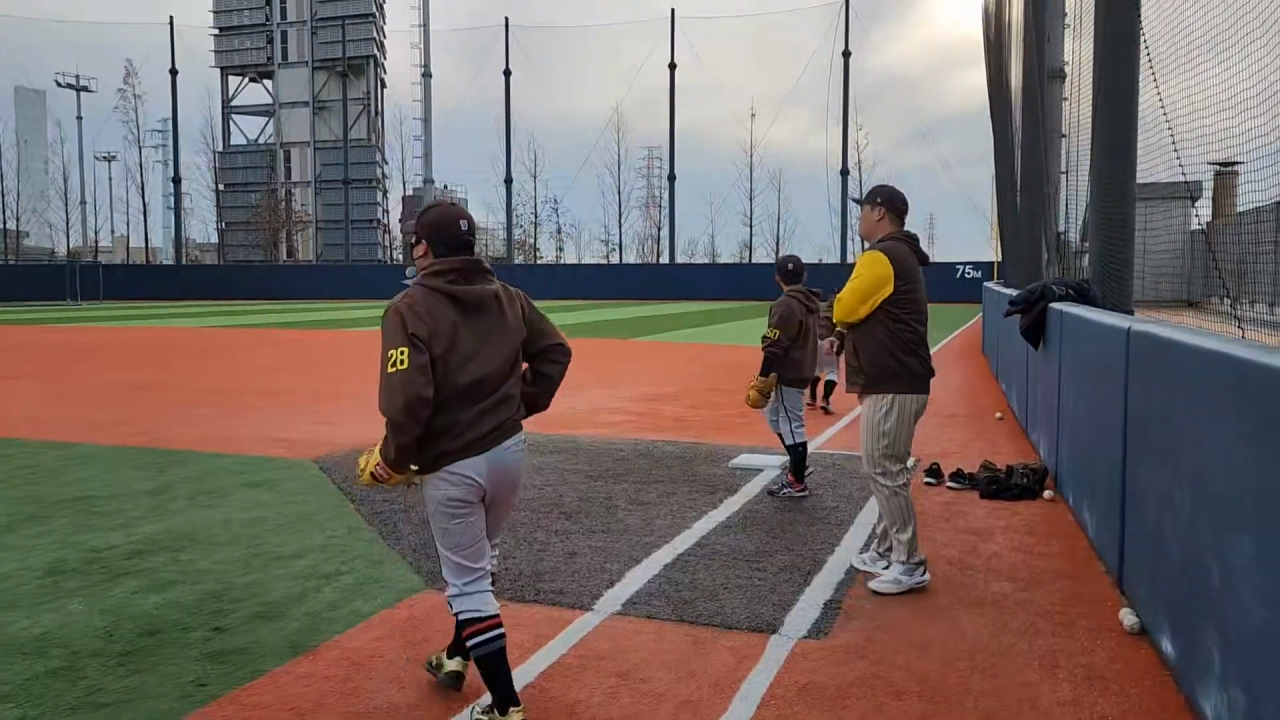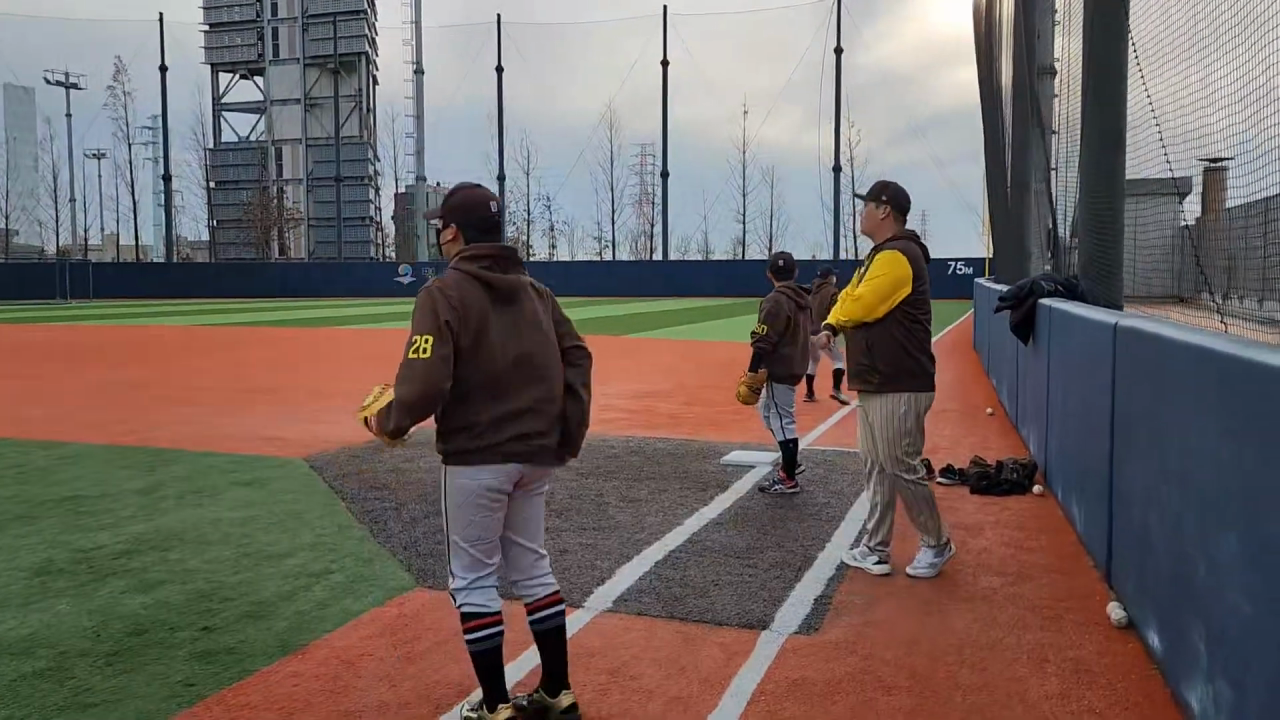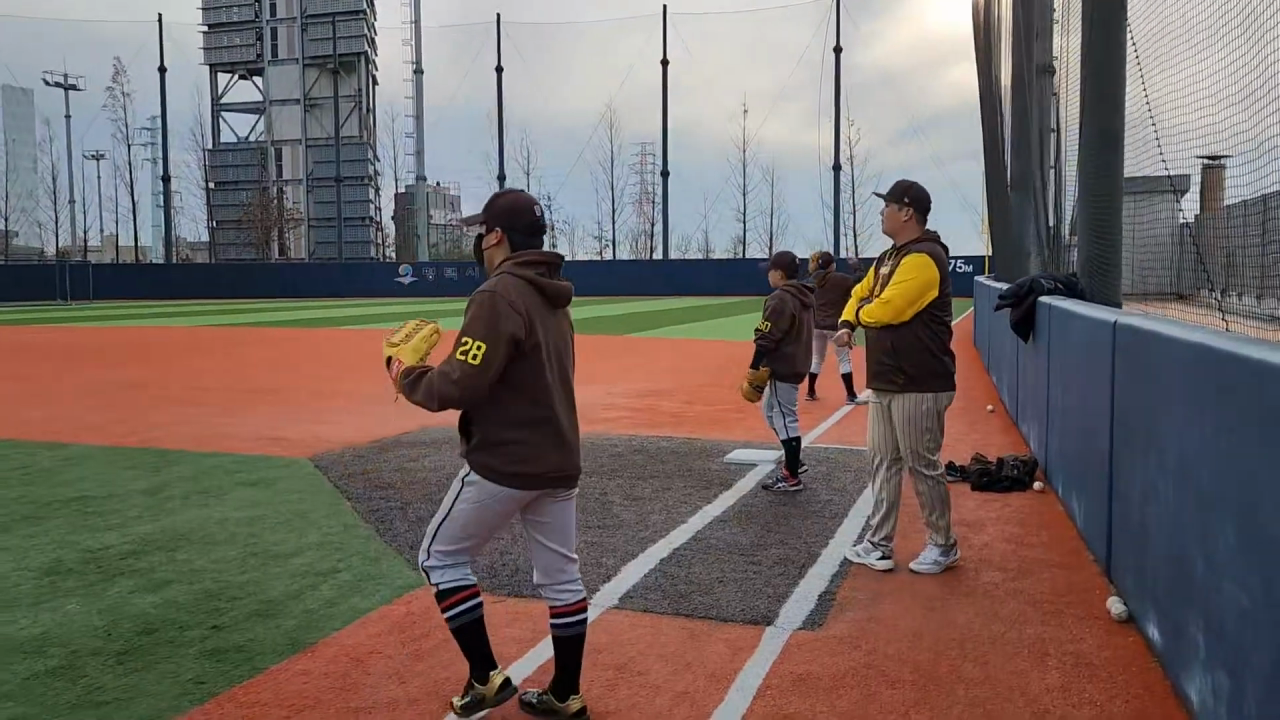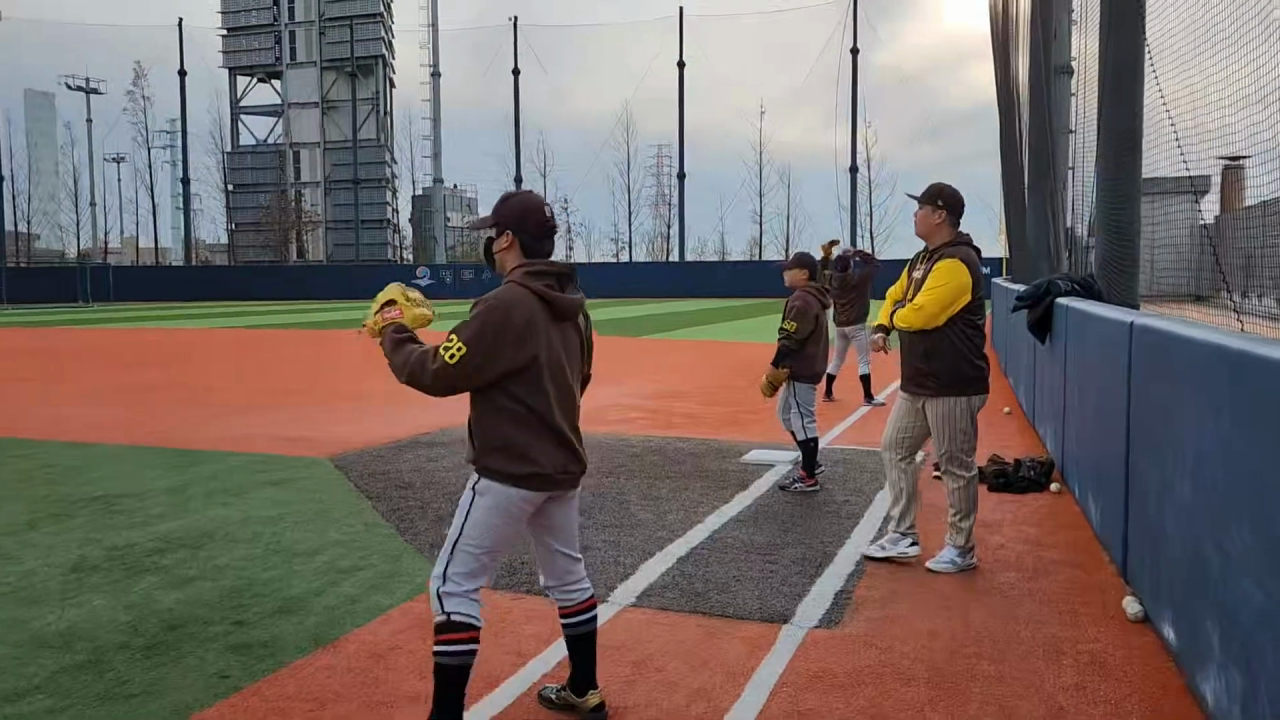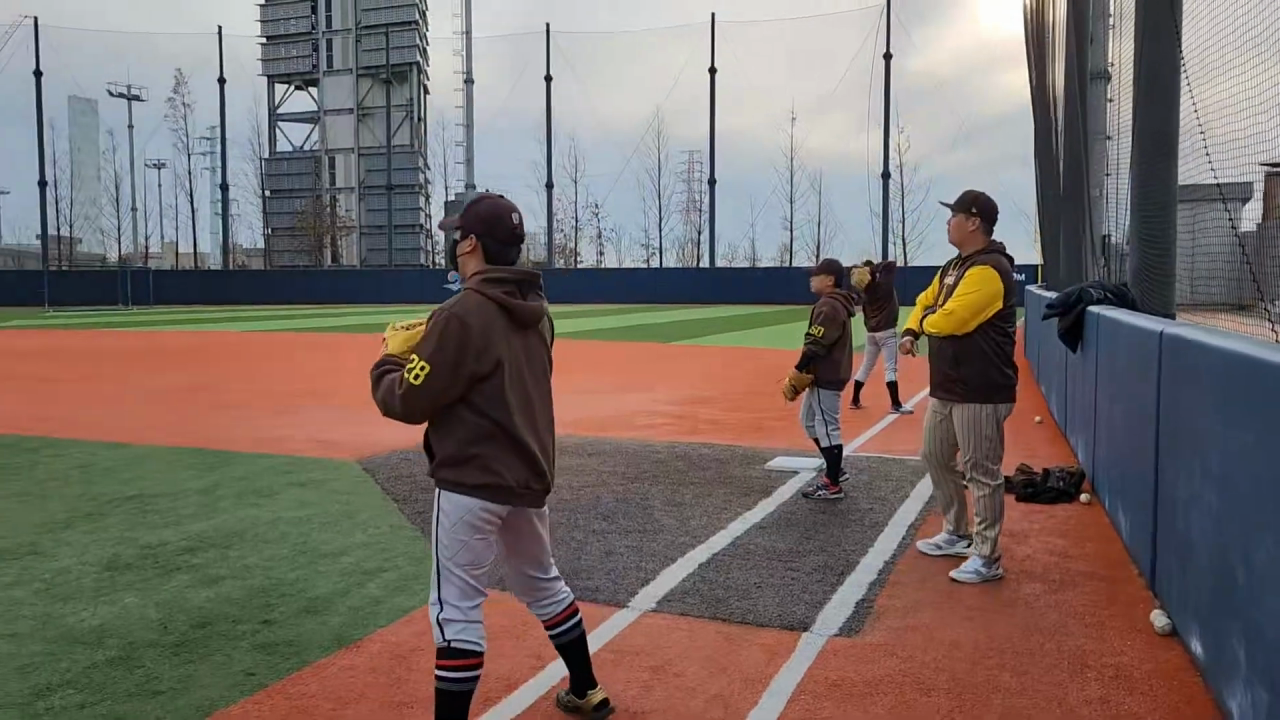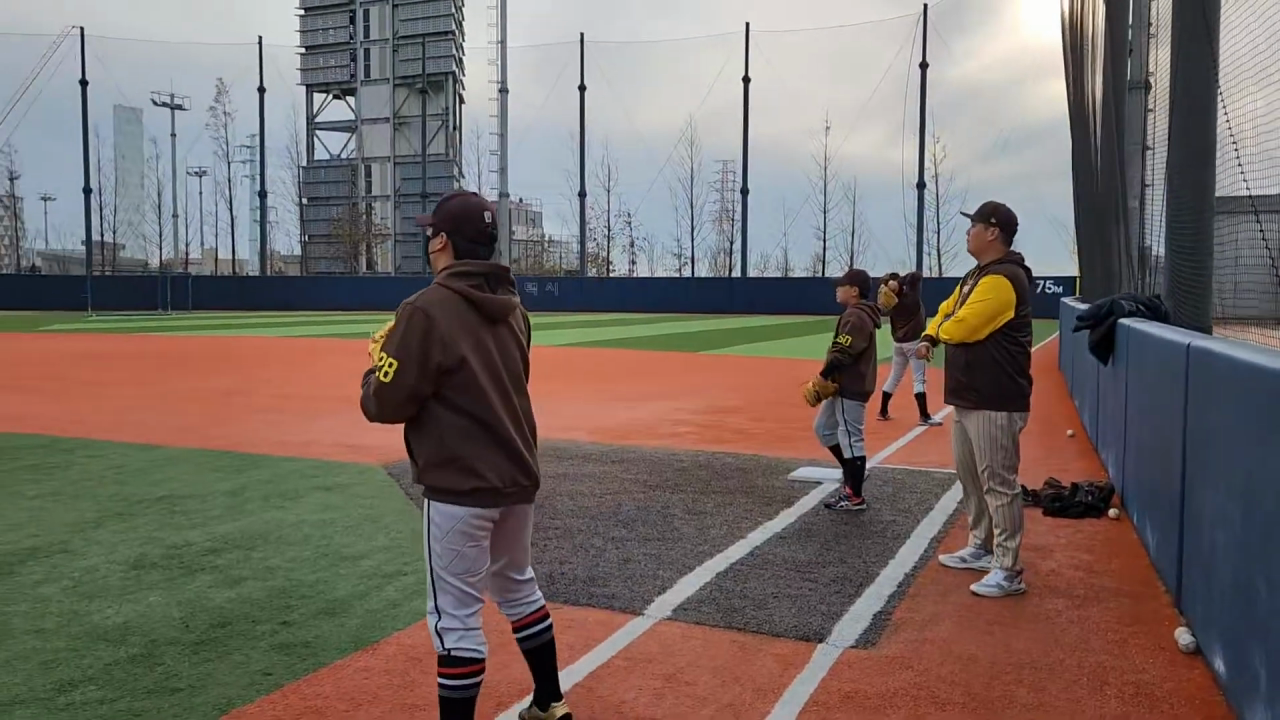
dt=0.3s
person 1, frame 1
left shoulder: (408, 308)
right shoulder: (508, 297)
left elbow: (408, 398)
right elbow: (555, 353)
left wrist: (395, 456)
right wrist: (520, 405)
left hip: (449, 464)
right hip: (508, 452)
left knee: (469, 583)
right knee: (474, 564)
right ankle: (456, 659)
person 1, frame 2
left shoulder: (443, 292)
right shoulder: (530, 289)
left elbow: (424, 386)
right elbow: (576, 358)
left wrist: (388, 421)
right wrist: (568, 434)
left hip: (478, 458)
right hip: (538, 451)
left knee: (473, 580)
right knee: (531, 567)
person 1, frame 3
left shoulder: (497, 296)
right shoulder: (555, 299)
left elbow: (461, 385)
left wrist: (408, 377)
left hip: (500, 465)
right hip: (559, 463)
left knee: (441, 556)
right knee: (562, 576)
left ankle: (486, 677)
person 1, frame 4
left shoulder: (503, 306)
right shoulder: (573, 305)
left elbow: (438, 375)
left wrist: (393, 335)
left hip: (507, 472)
right hip: (561, 467)
left knee: (455, 588)
right knee: (568, 575)
person 1, frame 5
left shoulder: (460, 314)
right shoulder: (535, 312)
left elbow: (409, 402)
left wrist: (387, 362)
left hip: (470, 485)
right hip: (529, 479)
left knee: (455, 611)
right knee: (543, 585)
person 1, frame 6
left shoulder: (426, 310)
right shoulder: (512, 308)
left elbow: (385, 405)
left wrist: (377, 370)
left hip: (459, 488)
right hip: (518, 480)
left knee: (455, 616)
right knee: (518, 589)
person 2, frame 1
left shoulder: (880, 257)
right shoulder: (901, 256)
left elbow: (844, 309)
left wrist: (843, 316)
right wrist: (843, 337)
left hip: (890, 385)
right hip: (904, 382)
left knee: (884, 471)
right knee: (892, 469)
left ankle: (909, 564)
right ankle: (885, 554)
person 2, frame 2
left shoulder: (898, 256)
right shoulder: (877, 256)
left elbow: (859, 307)
right elbow: (848, 299)
left wrist: (841, 315)
right wrist: (830, 327)
left hip: (900, 385)
right hip: (873, 382)
left knee: (903, 469)
right knee: (878, 467)
left ankle: (937, 544)
right ankle: (875, 549)
person 2, frame 3
left shoulder: (924, 259)
right shoulder: (888, 257)
left elbow: (886, 310)
right elbow: (861, 294)
left wrist: (862, 313)
right wrist: (847, 324)
left hip: (919, 385)
right hip: (886, 382)
left knee: (922, 466)
right knee: (884, 462)
left ankle: (943, 545)
right ankle: (878, 545)
person 2, frame 4
left shoulder: (957, 263)
right shoulder: (922, 260)
left elbow: (920, 315)
right elbow: (895, 296)
left wrist: (895, 315)
right wrist: (882, 328)
left hip: (953, 386)
right hip: (917, 383)
left knee: (956, 466)
right knee: (896, 448)
left ankle: (961, 548)
right ankle: (902, 535)
person 2, frame 5
left shoulder: (989, 270)
right shoulder: (954, 266)
left elbow: (949, 320)
right elbow: (925, 302)
left wrist: (925, 321)
right wrist: (911, 332)
left hip: (980, 392)
right hip: (946, 389)
left knee: (981, 474)
right knee: (935, 458)
left ankle: (987, 558)
right ankle: (957, 534)
person 2, frame 6
left shoulder: (1003, 279)
right shoulder: (976, 276)
left elbow: (961, 328)
right elbow: (947, 312)
left wrist: (940, 330)
right wrist: (928, 339)
left hip: (996, 402)
right hip: (966, 397)
left knee: (999, 483)
right knee: (970, 477)
left ankle: (1008, 570)
right ankle: (981, 548)
person 3, frame 1
left shoulder: (785, 305)
right shoulder: (809, 303)
left elbow: (774, 346)
left wrist: (762, 377)
left hip: (788, 374)
right hip: (801, 371)
left knee: (791, 424)
right knee: (774, 414)
left ankle: (797, 482)
right ankle: (798, 465)
person 3, frame 2
left shoulder: (775, 301)
right shoulder: (802, 300)
left elbow: (763, 341)
left wrist: (752, 372)
left hip: (779, 370)
right hip: (793, 366)
left knee: (782, 420)
right knee: (768, 411)
left ankle: (788, 479)
right ankle: (790, 462)
person 3, frame 3
left shoulder: (779, 299)
right shoulder: (804, 298)
left elbow: (766, 338)
left wrist: (753, 369)
left hip: (782, 368)
right hip: (795, 365)
left knee: (785, 418)
right knee: (771, 411)
left ankle: (791, 477)
right ankle: (793, 461)
person 3, frame 4
left shoulder: (801, 300)
right shoulder: (814, 298)
left elbow: (790, 338)
left wrist: (774, 366)
right wrist: (782, 366)
left hip: (801, 370)
right hip: (803, 367)
left knee: (803, 420)
right knee: (787, 414)
left ankle: (808, 477)
right ankle: (810, 463)
person 3, frame 5
left shoulder: (827, 306)
right shoulder: (837, 304)
left elbow: (817, 344)
left wrist: (798, 369)
right wrist: (806, 371)
left hip: (825, 377)
right hip: (824, 374)
left knee: (827, 427)
right knee: (810, 421)
left ankle: (832, 485)
right ankle: (834, 470)
person 3, frame 6
left shoulder: (855, 317)
right shoulder: (860, 315)
left elbow: (843, 354)
left wrist: (823, 376)
right wrist: (828, 378)
left hip: (851, 388)
right hip: (843, 385)
left knee: (851, 438)
right knee: (823, 428)
left ankle: (854, 496)
right ankle: (852, 473)
